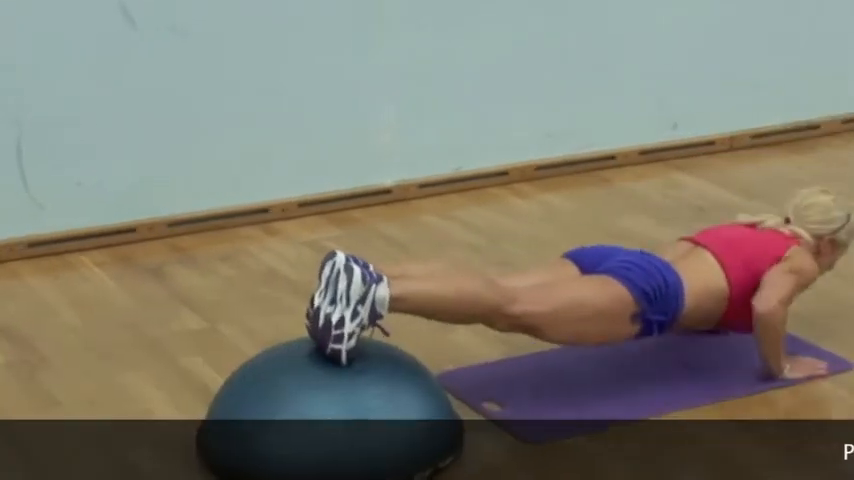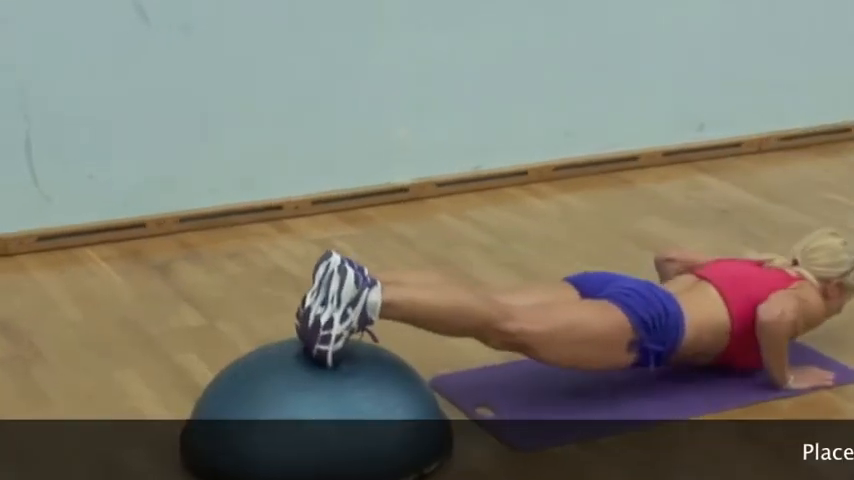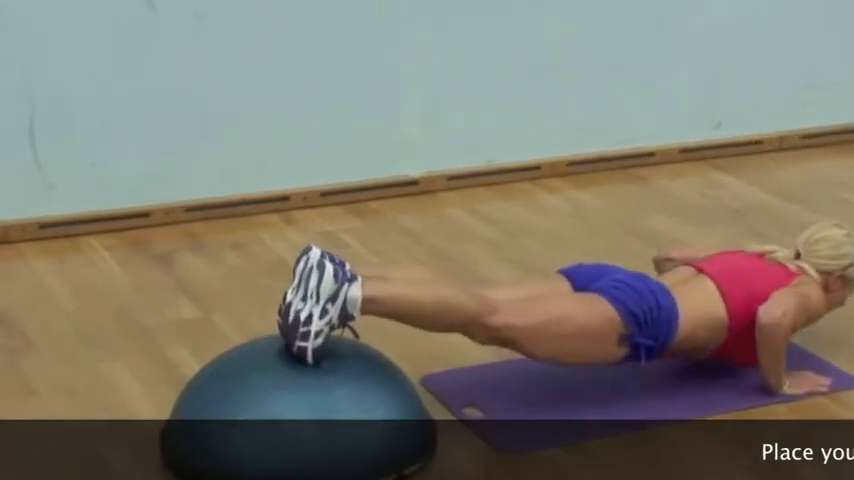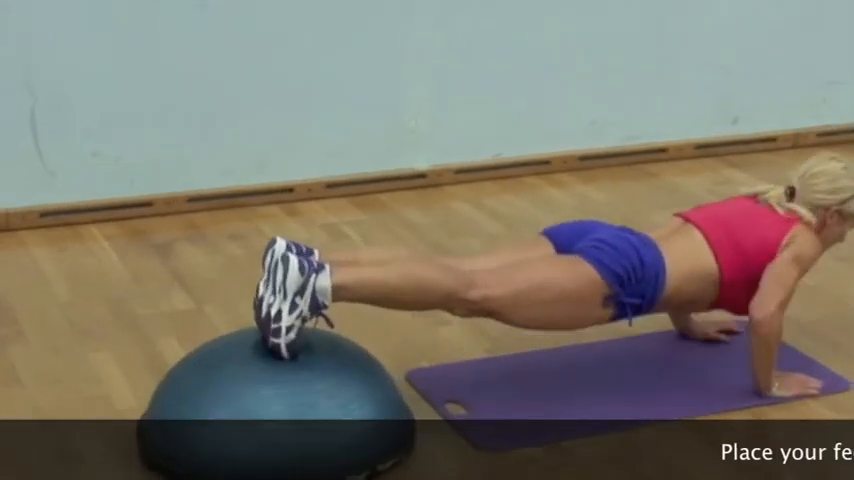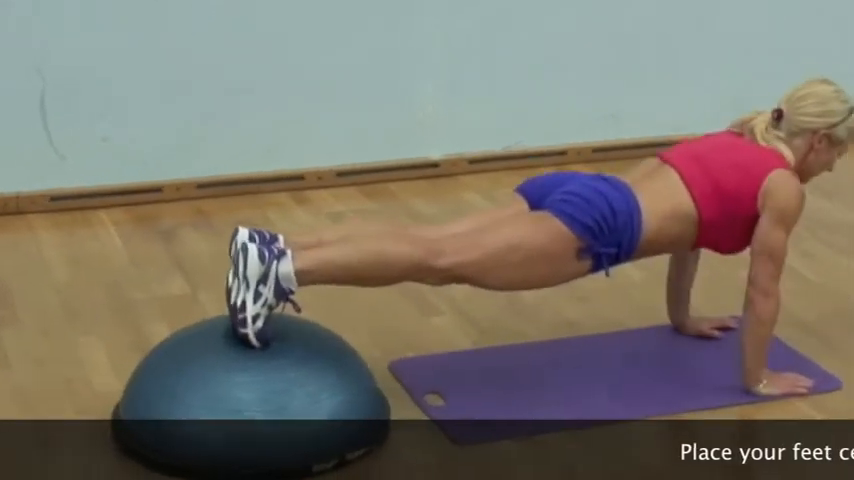
dt=0.4s
person 1, frame 1
left shoulder: (746, 230)
right shoulder: (802, 261)
right elbow: (766, 309)
left wrist: (686, 315)
right wrist: (779, 368)
left hip: (610, 260)
right hip: (643, 291)
left knee: (495, 291)
right knee: (516, 311)
left ankle: (362, 275)
right ankle: (376, 294)
person 1, frame 2
left shoulder: (752, 267)
right shoulder: (808, 300)
left elbow: (668, 257)
right elbow: (770, 317)
right wrist: (784, 377)
left hip: (611, 287)
right hip: (644, 322)
left knee: (492, 311)
right knee: (512, 328)
left ankle: (354, 279)
right ankle: (370, 299)
person 1, frame 3
left shoulder: (756, 260)
left elbow: (668, 256)
right elbow: (770, 320)
right wrist: (779, 382)
left hip: (606, 279)
right hip: (638, 315)
left knee: (480, 302)
right knee: (497, 322)
left ankle: (336, 275)
right ankle: (349, 295)
person 1, frame 4
left shoulder: (750, 205)
right shoulder: (803, 242)
right elbow: (764, 314)
left wrist: (686, 323)
right wrist: (768, 383)
left hip: (596, 239)
right hip: (620, 274)
left knee: (456, 275)
right knee: (475, 295)
left ankle: (307, 262)
right ankle: (320, 285)
person 1, frame 5
left shoulder: (732, 142)
right shoulder: (784, 187)
left elbow: (681, 221)
right elbow: (761, 294)
left wrist: (681, 319)
right wrist: (757, 378)
left hip: (573, 191)
right hip: (598, 224)
left knee: (426, 242)
right knee: (443, 261)
left ankle: (274, 247)
right ankle: (284, 271)
